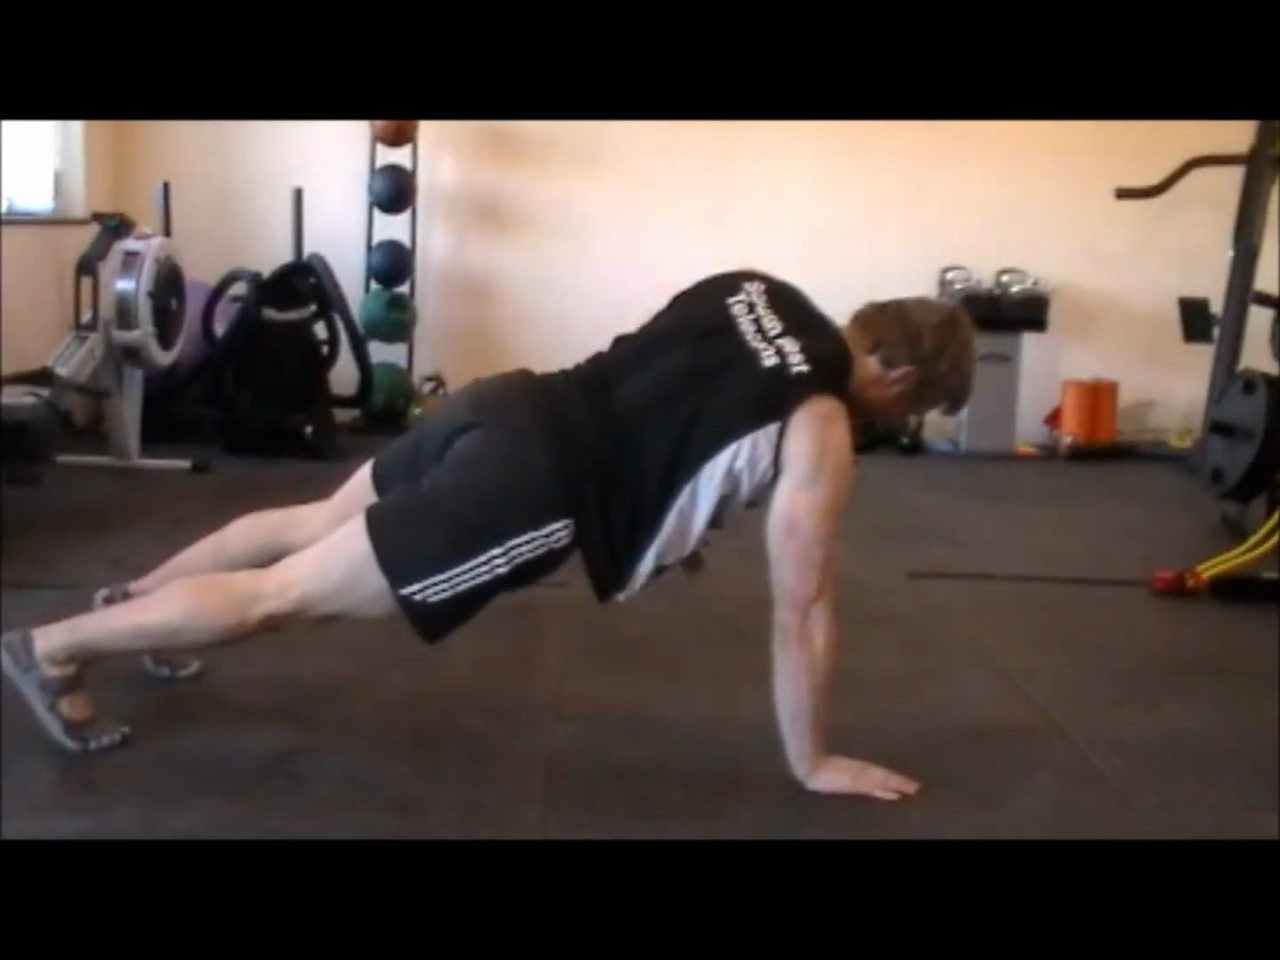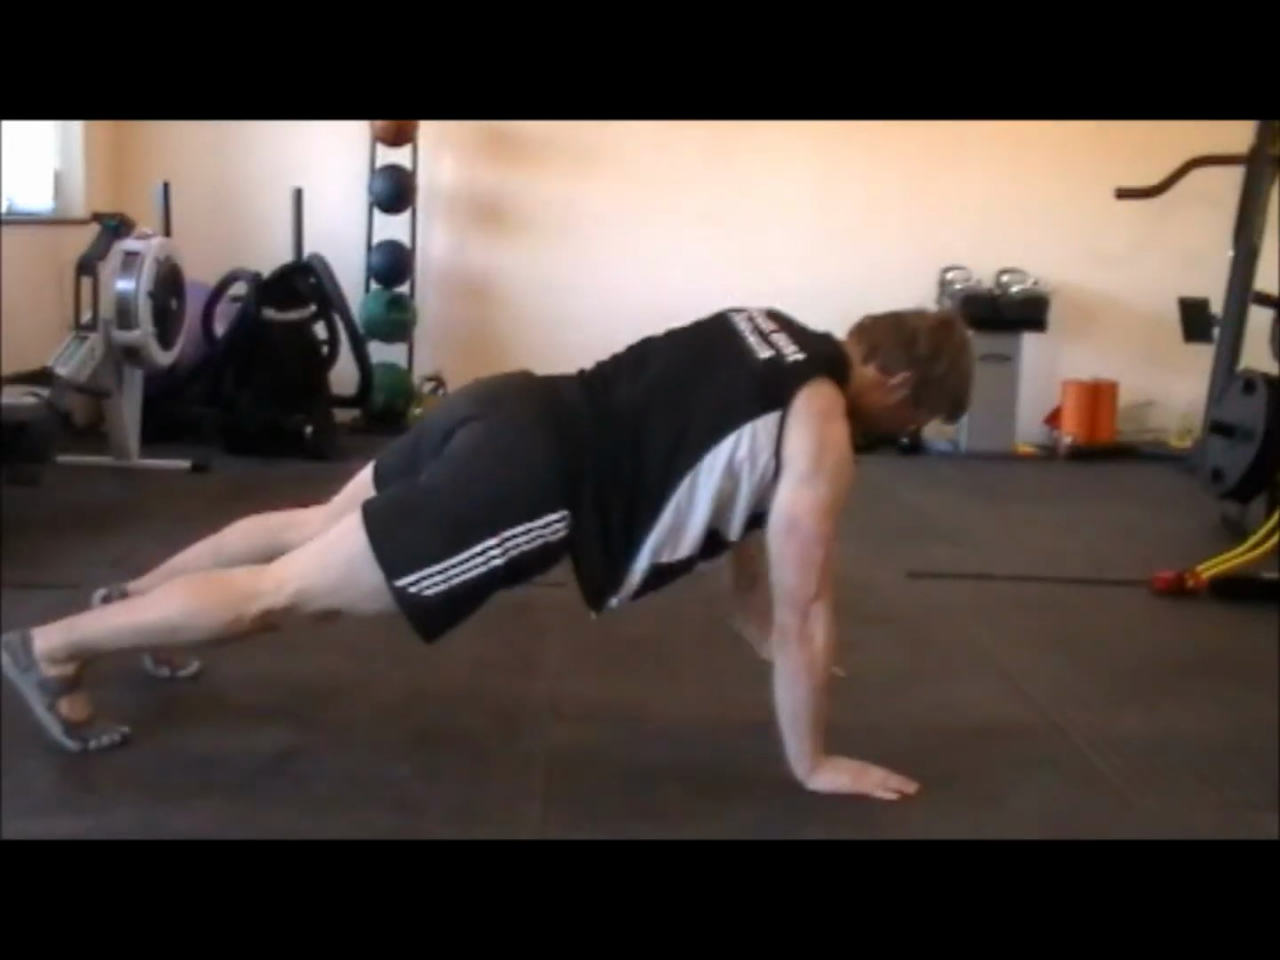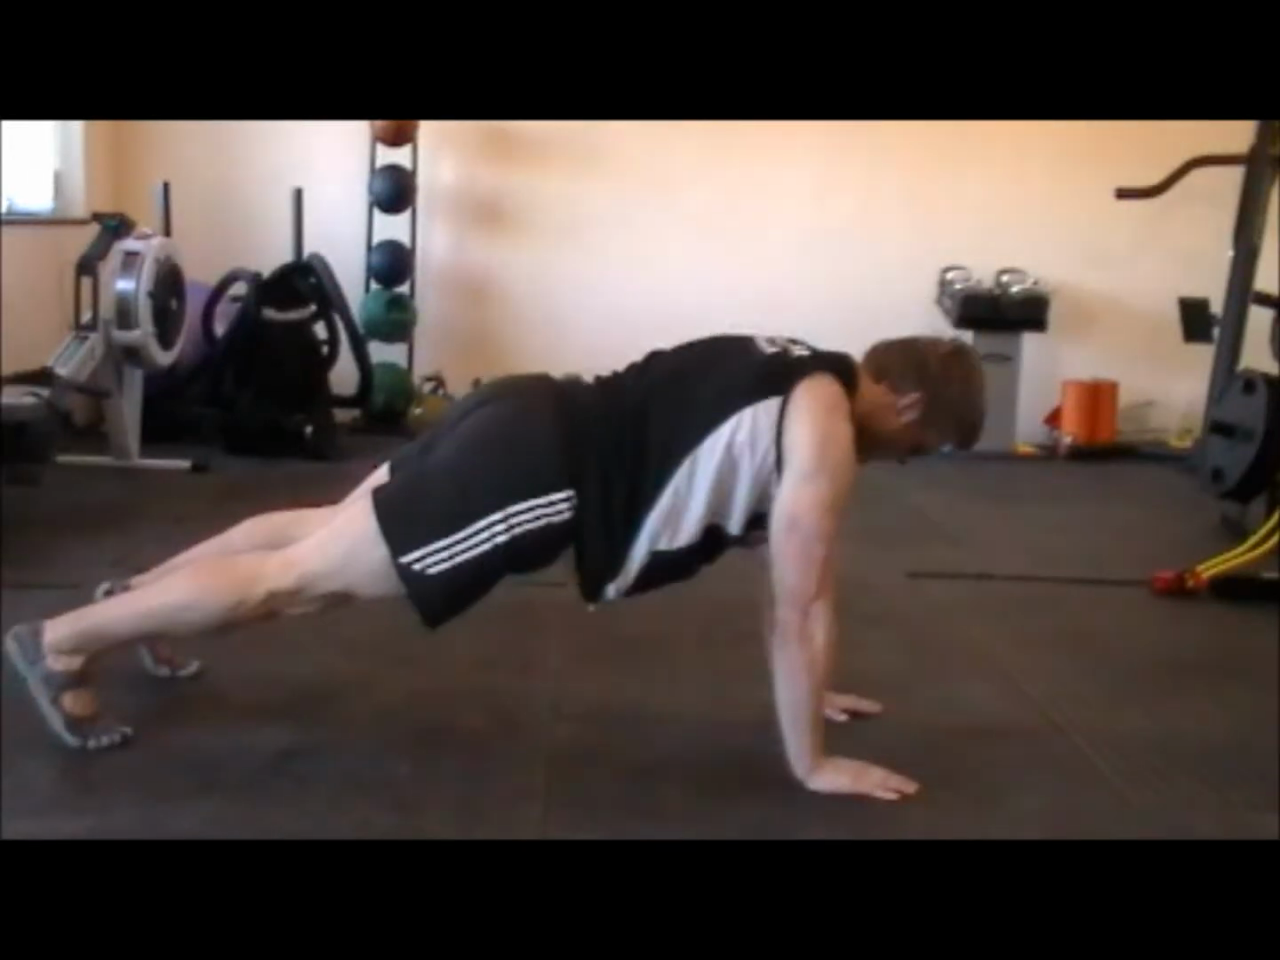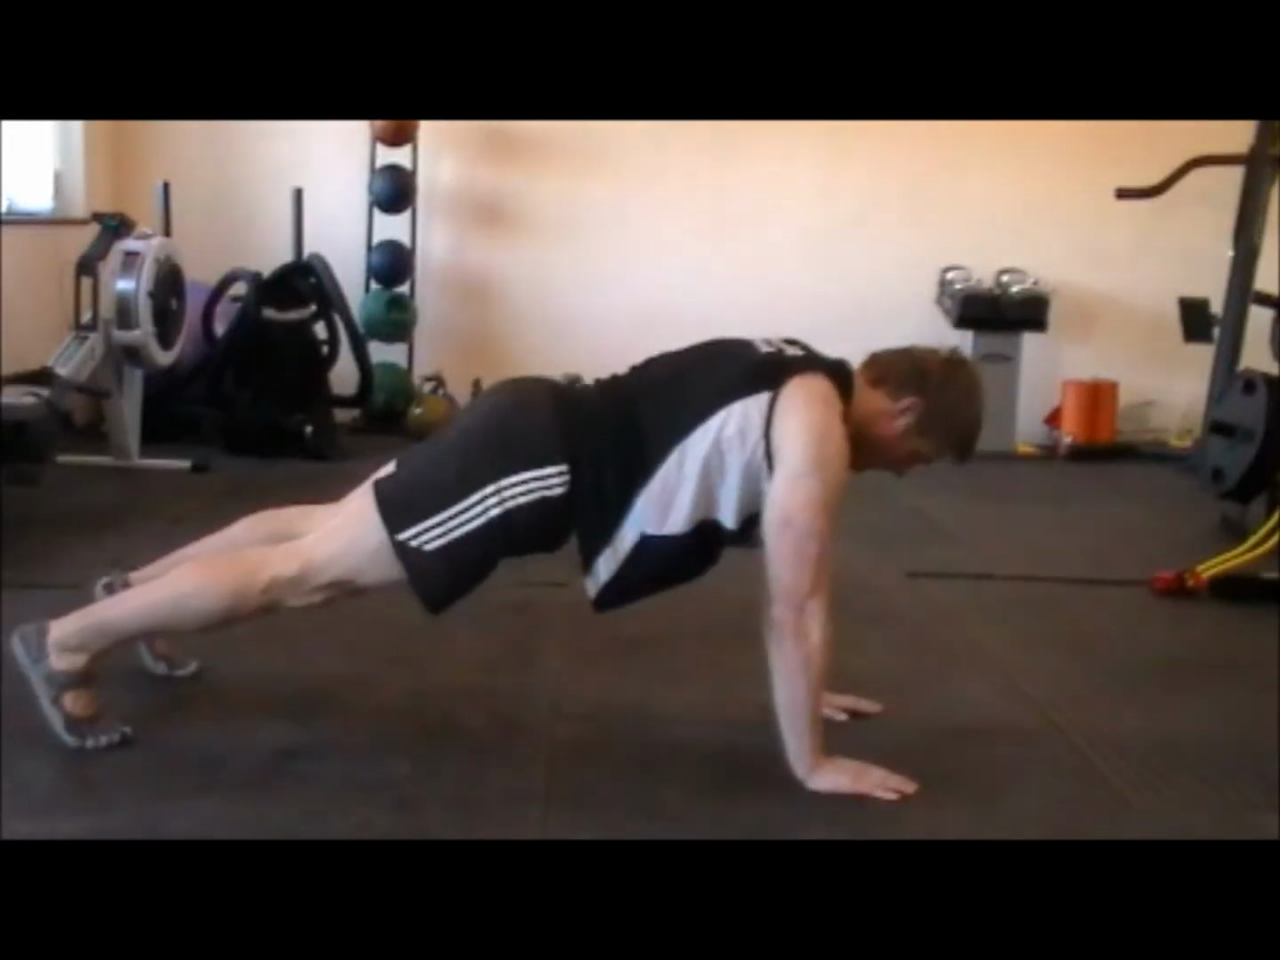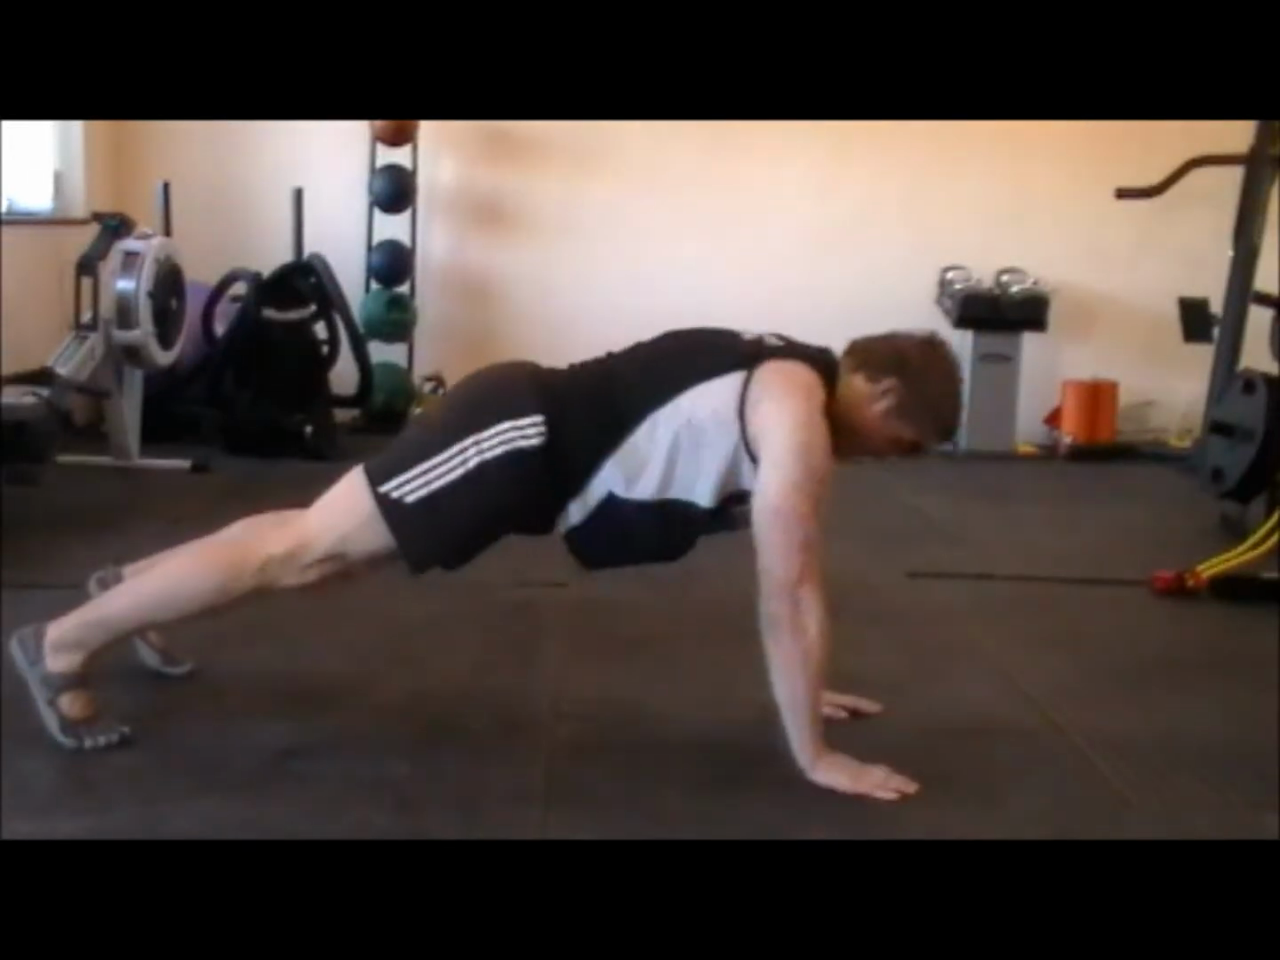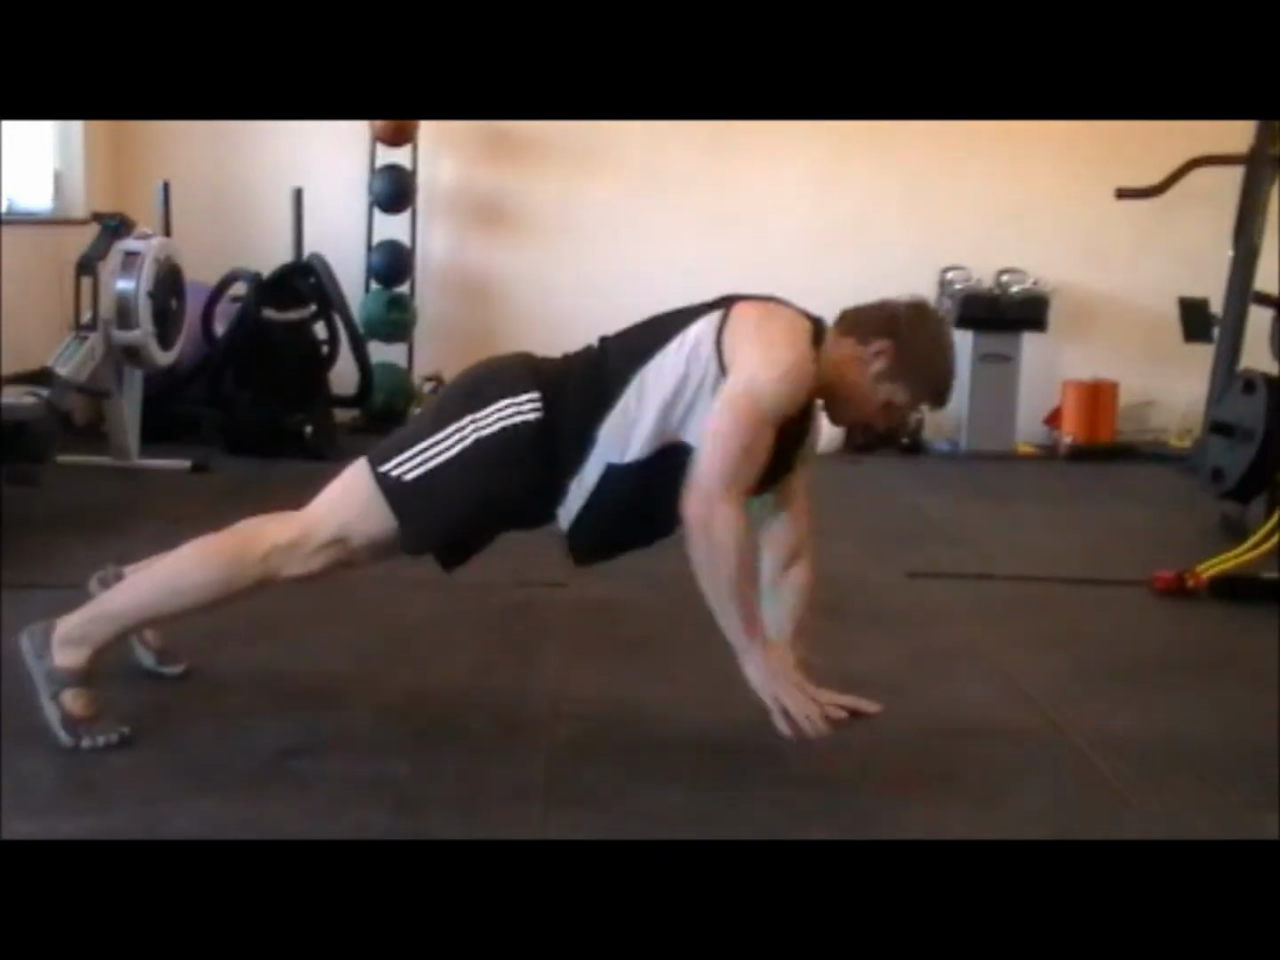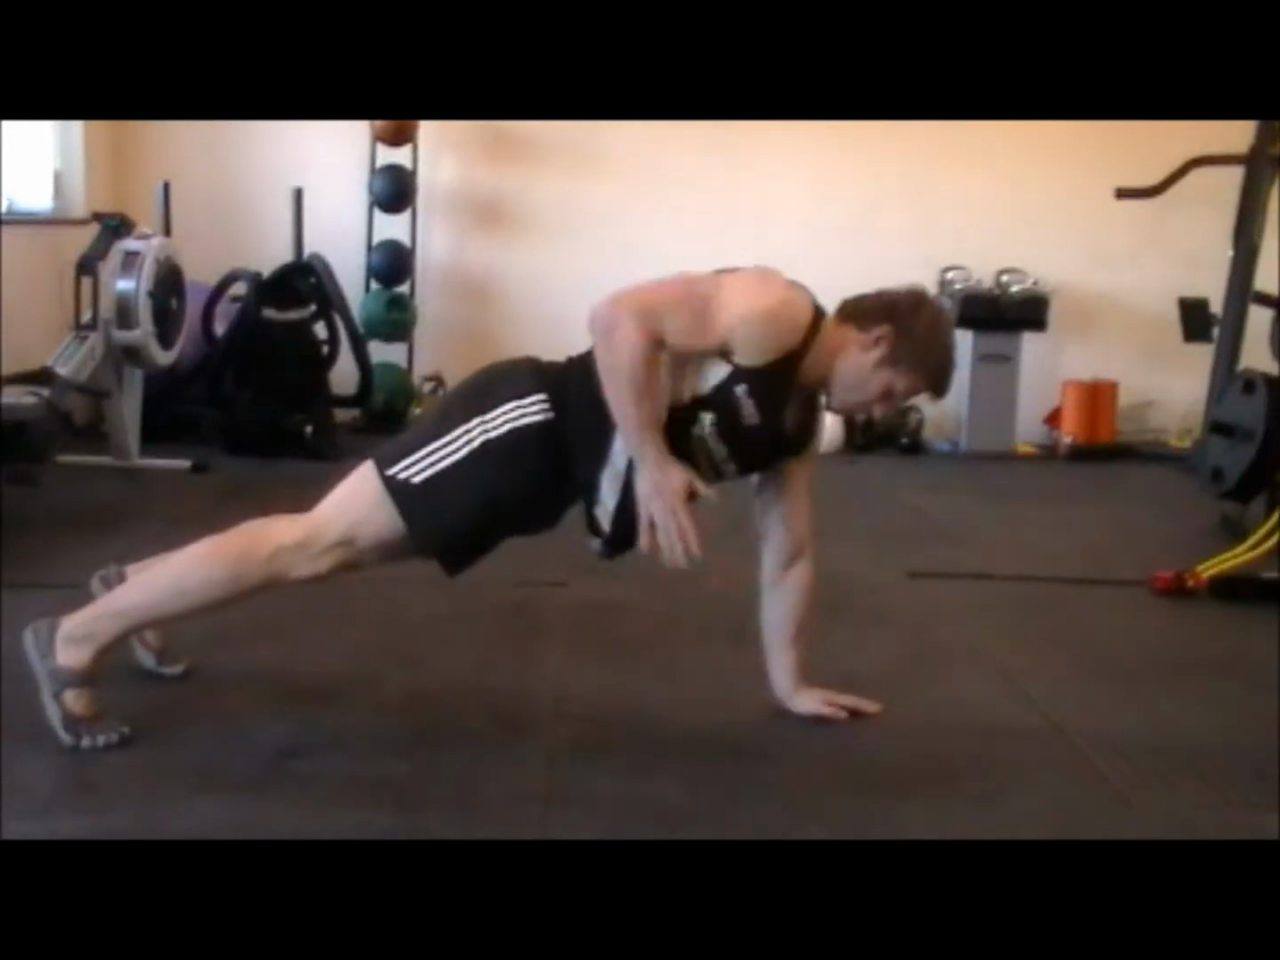
dt=0.2s
person 1, frame 1
left shoulder: (761, 291)
right shoulder: (821, 430)
right elbow: (801, 611)
right wrist: (813, 763)
left hip: (505, 407)
right hip: (523, 486)
left knee: (315, 523)
right knee: (289, 592)
left ankle: (133, 593)
person 1, frame 2
left shoulder: (776, 339)
right shoulder: (823, 429)
right elbow: (806, 606)
left wrist: (750, 618)
right wrist: (812, 761)
left hip: (508, 412)
right hip: (522, 482)
left knee: (315, 525)
right knee: (287, 592)
left ankle: (132, 592)
person 1, frame 3
left shoulder: (801, 381)
right shoulder: (828, 430)
left elbow: (767, 533)
right elbow: (800, 604)
left wrist: (804, 682)
right wrist: (810, 761)
left hip: (524, 419)
right hip: (533, 472)
left knee: (323, 527)
right knee: (300, 578)
left ankle: (132, 589)
person 1, frame 4
left shoulder: (802, 390)
right shoulder: (819, 428)
left elbow: (793, 579)
right elbow: (794, 604)
left wrist: (806, 685)
right wrist: (810, 759)
left hip: (537, 437)
right hip: (532, 461)
left knee: (324, 525)
right knee: (307, 570)
left ankle: (134, 583)
right ankle: (63, 644)
person 1, frame 5
left shoulder: (795, 403)
right shoulder: (798, 405)
left elbow: (792, 572)
right elbow: (790, 593)
left wrist: (805, 691)
right wrist: (814, 749)
left hip: (534, 456)
right hip: (515, 435)
left knee: (319, 536)
right knee: (303, 551)
left ankle: (127, 582)
person 1, frame 6
left shoulder: (798, 415)
right shoulder: (778, 348)
left elbow: (785, 551)
right elbow: (709, 509)
left wrist: (792, 680)
right wrist: (760, 658)
left hip: (541, 473)
right hip: (515, 421)
left knee: (329, 547)
right knee: (307, 541)
left ankle: (127, 588)
right ankle: (67, 642)
person 1, frame 7
left shoulder: (801, 417)
right shoulder: (774, 314)
left elbow: (787, 551)
right elbow: (619, 315)
left wrist: (788, 683)
right wrist: (656, 463)
left hip: (557, 475)
right hip: (525, 425)
left knee: (330, 543)
right knee: (314, 541)
left ankle: (129, 588)
right ankle: (71, 641)
